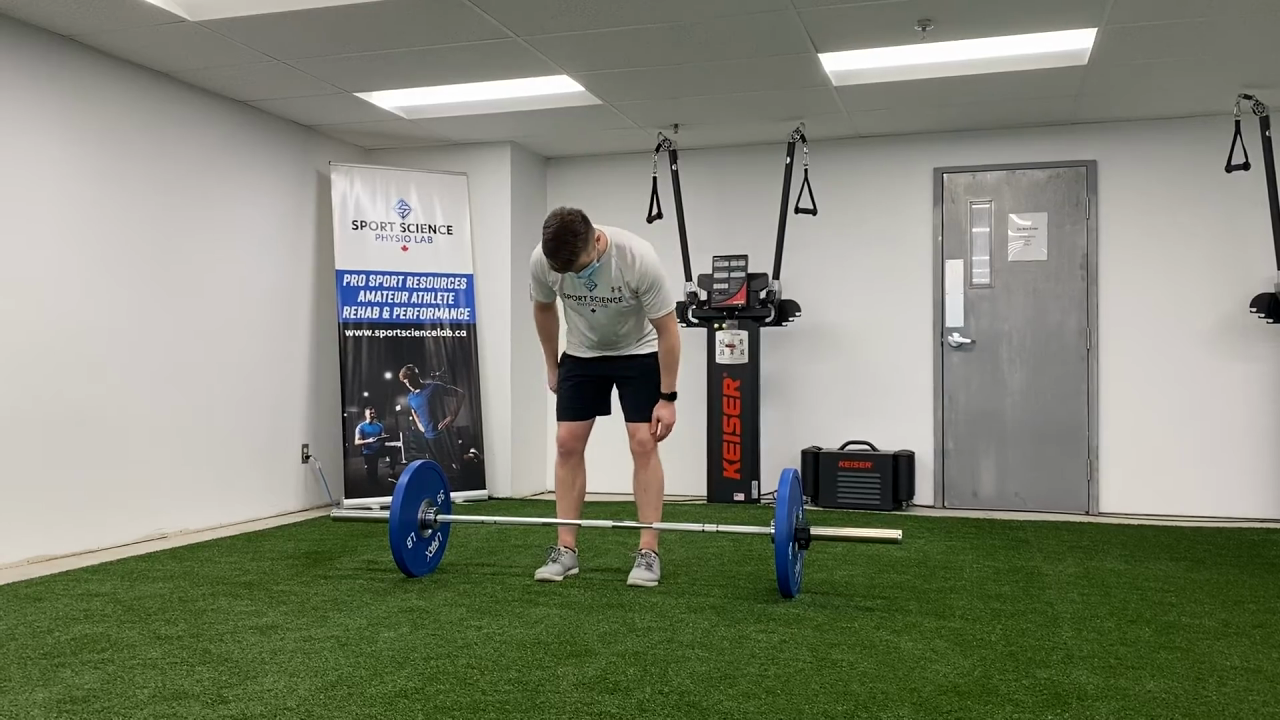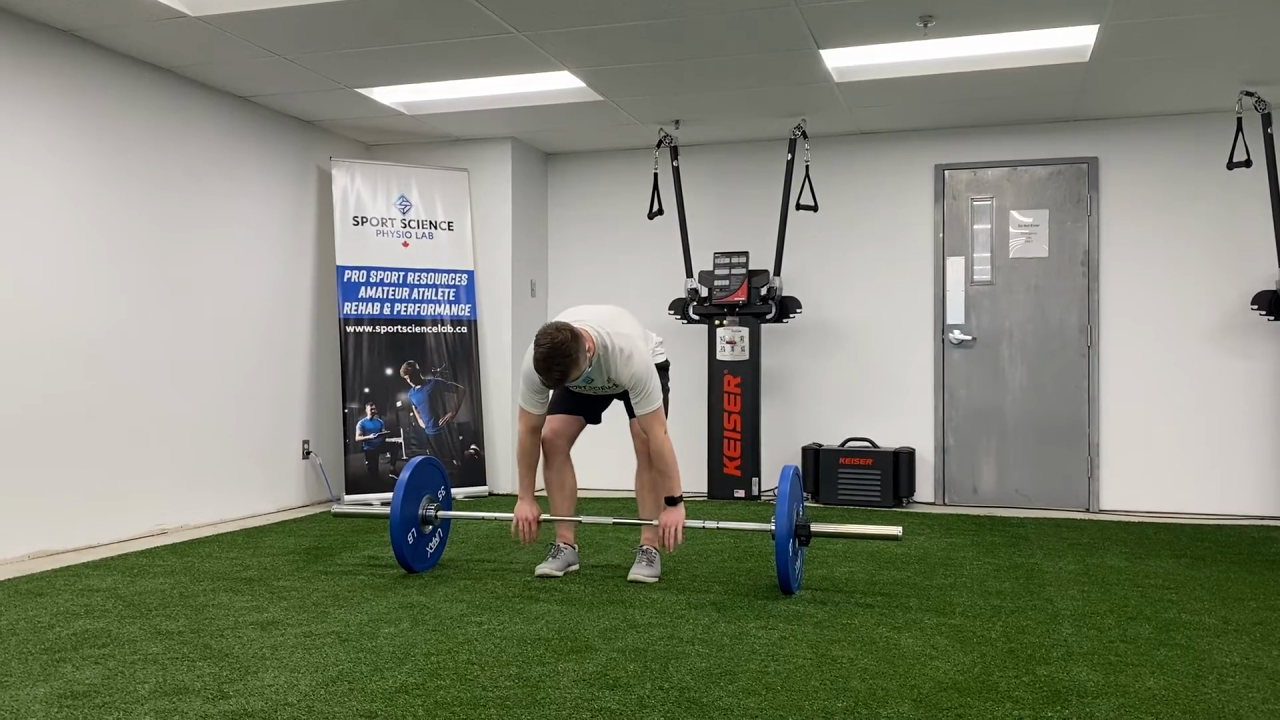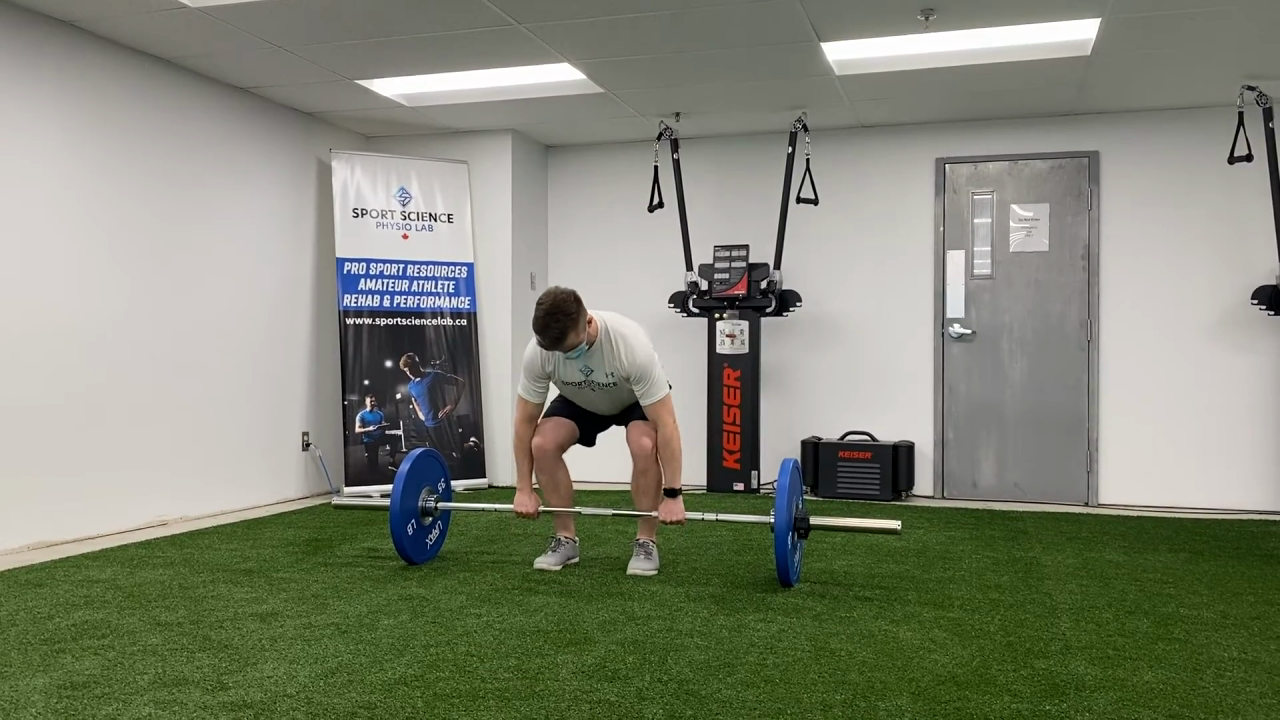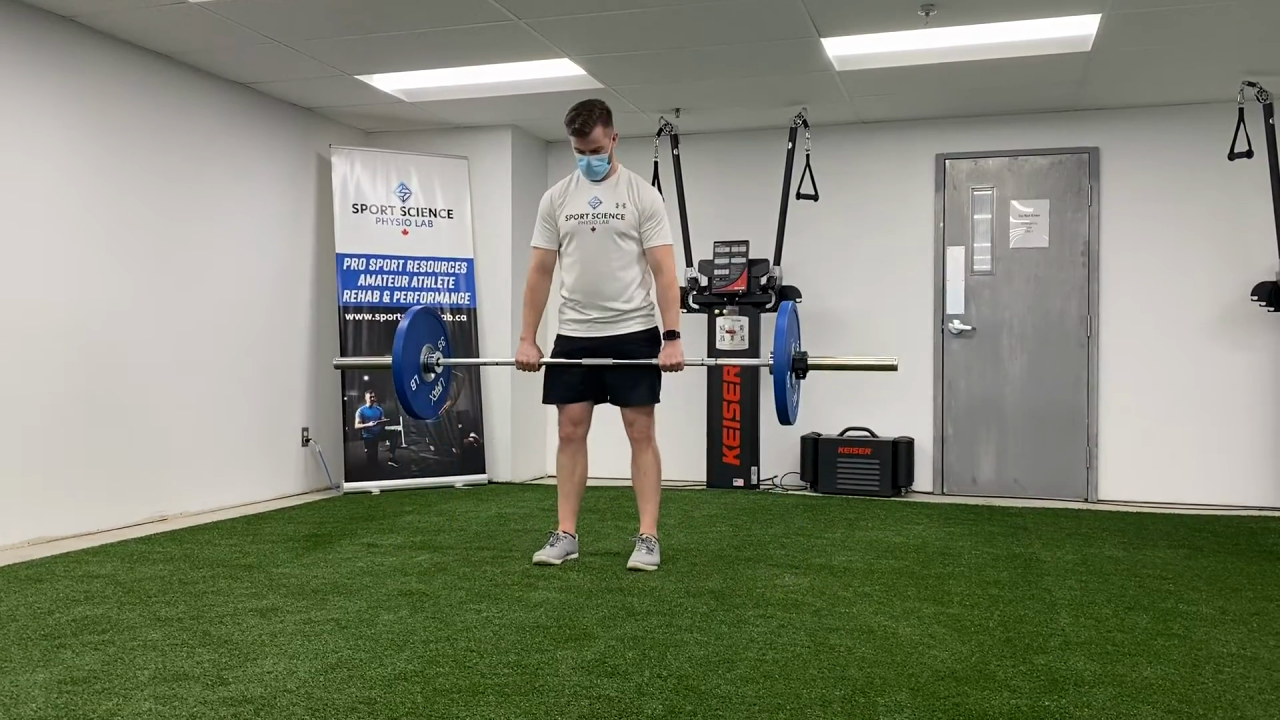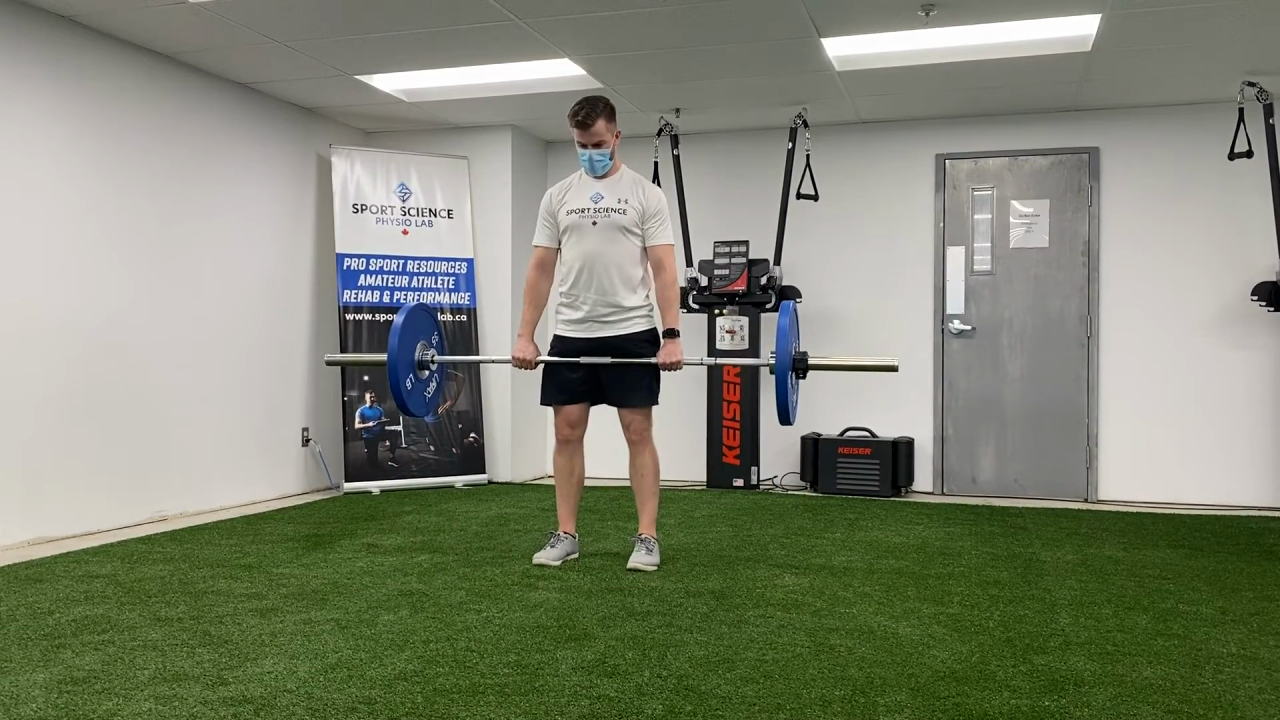
dt=1s
person 1, frame 1
left shoulder: (638, 258)
right shoulder: (542, 261)
left elbow: (667, 330)
right elbow: (544, 308)
left wrist: (667, 398)
right wrist: (552, 365)
left hip: (638, 354)
right hip: (582, 355)
left knee: (644, 444)
right knee: (567, 444)
left ankle: (648, 552)
right ankle: (565, 549)
person 1, frame 2
left shoulder: (630, 355)
right shoulder: (539, 359)
left elbow: (658, 434)
right elbow: (529, 430)
left wrist: (674, 503)
right wrist: (525, 498)
left hip: (649, 364)
right hip: (583, 373)
left knee: (644, 440)
right knee: (552, 439)
left ankle: (649, 549)
right ankle: (565, 546)
person 1, frame 3
left shoulder: (631, 344)
right shoulder: (538, 351)
left elbow: (666, 424)
right elbow: (525, 420)
left wrist: (672, 495)
right wrist: (524, 489)
left hip: (636, 401)
right hip: (580, 402)
left knee: (644, 447)
right knee: (543, 445)
left ankle: (645, 542)
right ankle: (566, 539)
person 1, frame 4
left shoulder: (642, 194)
right shoulder: (556, 197)
left elbow: (663, 270)
right elbow: (540, 271)
left wrist: (672, 337)
right wrist: (527, 338)
left hip: (633, 334)
right hip: (574, 336)
left knee: (640, 434)
right knee: (570, 433)
left ankle: (648, 537)
right ankle: (566, 534)
person 1, frame 5
left shoulder: (645, 193)
right shoulder: (557, 196)
left elbow: (663, 269)
right elbow: (540, 268)
left wrist: (671, 336)
right wrist: (525, 335)
left hip: (631, 333)
right hip: (571, 335)
left knee: (638, 433)
right knee: (567, 434)
left ankle: (647, 538)
right ankle: (565, 535)
